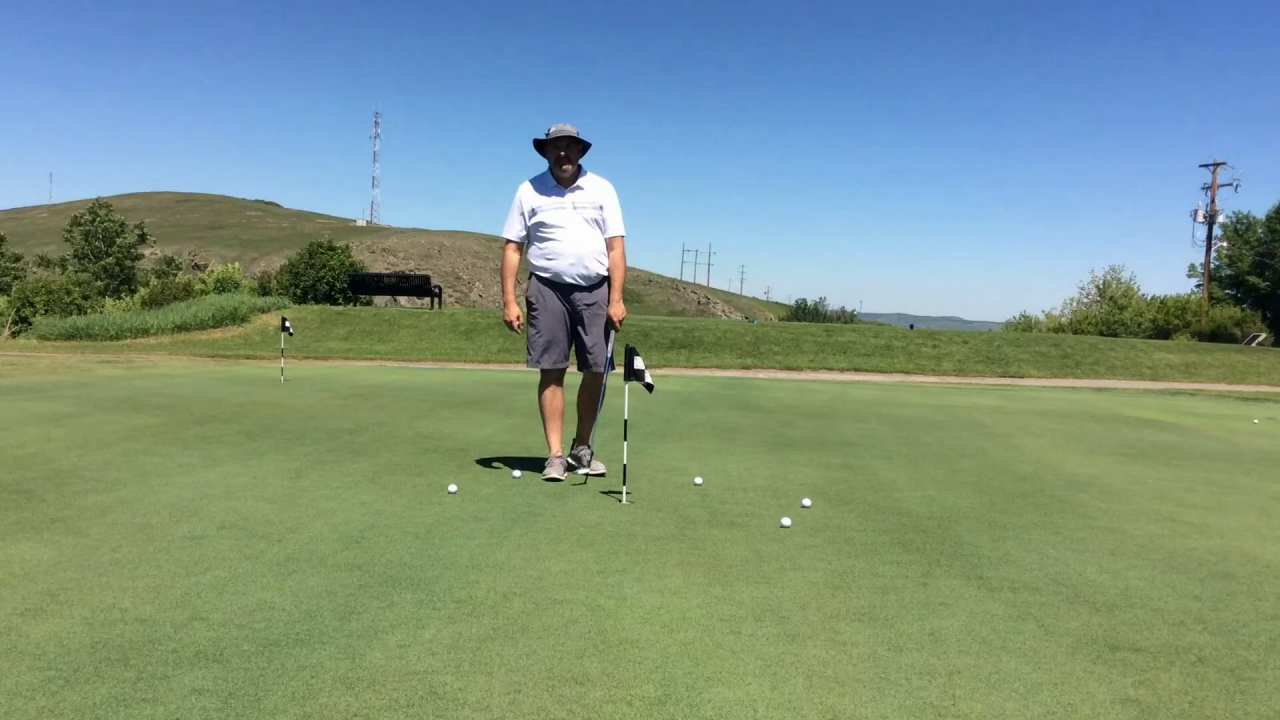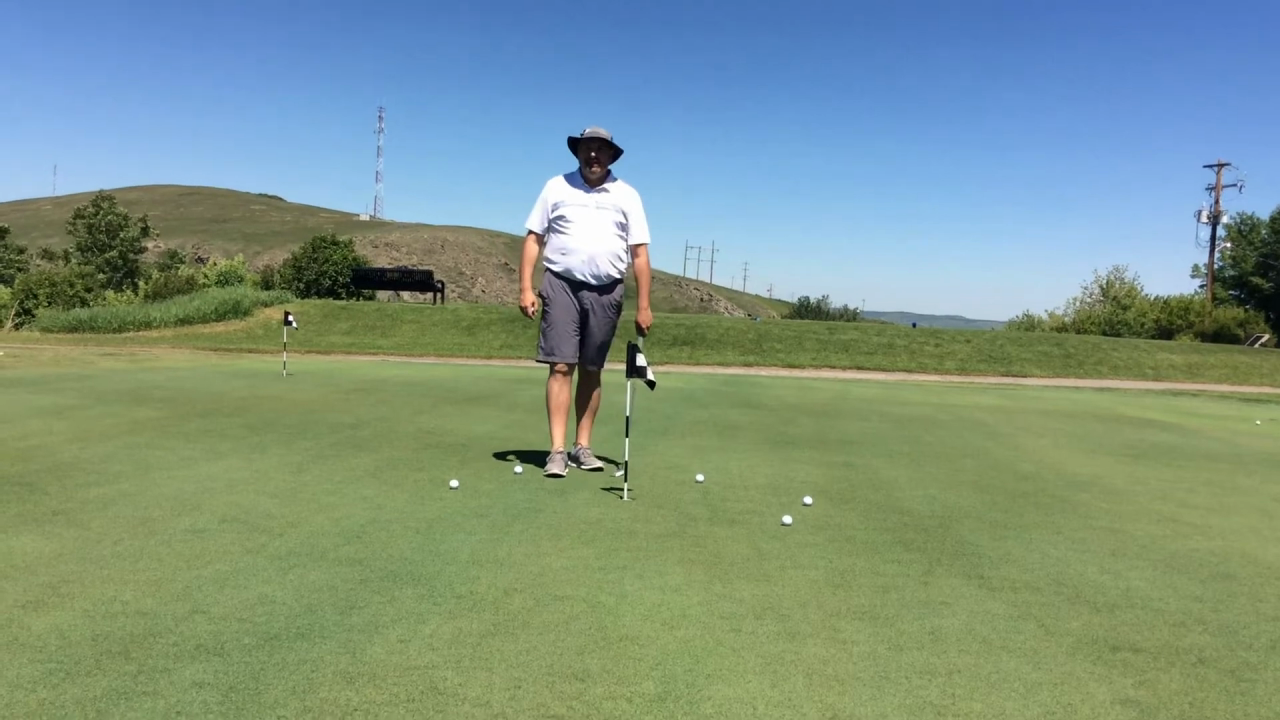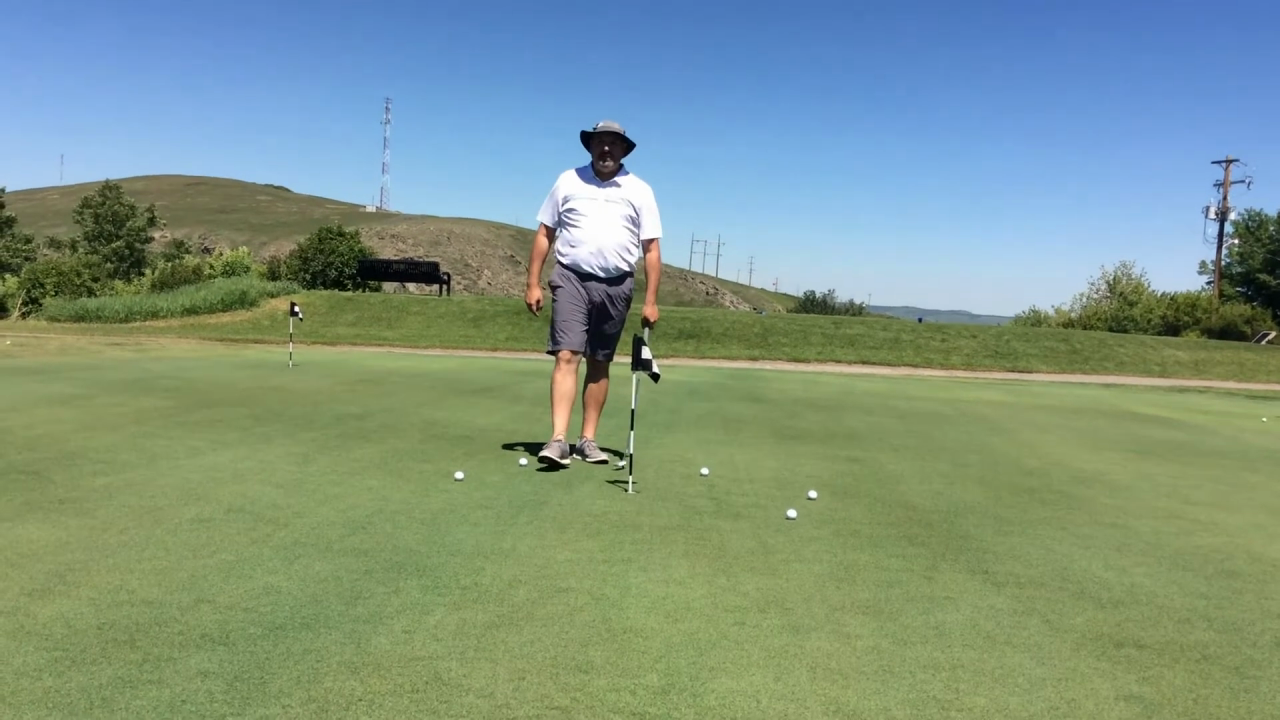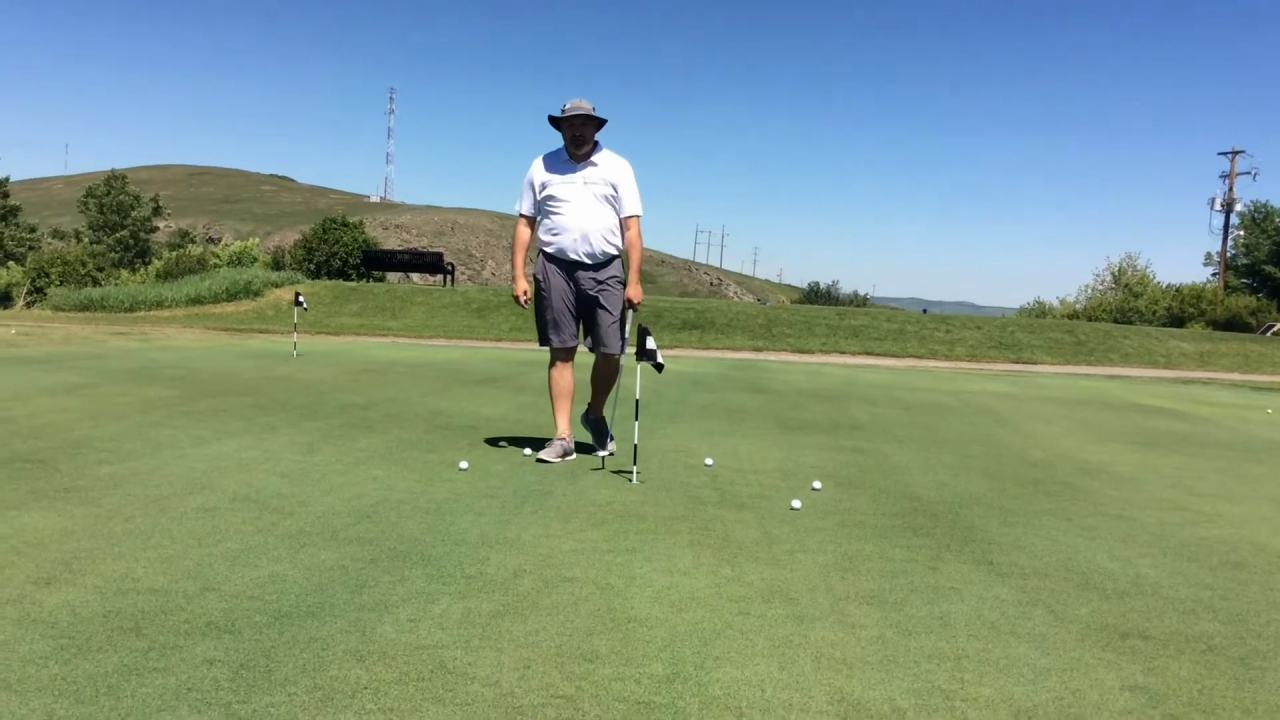
dt=0.7s
person 1, frame 1
left shoulder: (602, 189)
right shoulder: (528, 191)
left elbow: (615, 247)
right elbow: (512, 248)
left wrist: (616, 299)
right wrist: (509, 301)
left hip: (594, 291)
right hip: (548, 290)
left knee: (596, 370)
right knee: (551, 372)
left ankle: (582, 445)
right ankle: (556, 455)
person 1, frame 2
left shoulder: (627, 195)
right shoulder: (556, 187)
left elbow: (639, 253)
right elbow: (533, 239)
left wrist: (643, 305)
right wrist: (526, 288)
left hip: (606, 292)
right hip: (562, 286)
left knee: (591, 371)
right knee: (561, 367)
left ankle: (582, 446)
right ankle: (557, 450)
person 1, frame 3
left shoulder: (640, 191)
right shoulder: (567, 182)
left elbow: (651, 248)
right elbow: (544, 234)
left wrist: (651, 300)
right wrist: (533, 283)
left hip: (616, 285)
right hip: (572, 279)
left knee: (599, 364)
right knee: (566, 356)
left ankle: (587, 439)
right ankle: (558, 439)
person 1, frame 4
left shoulder: (617, 167)
right shoulder: (542, 167)
left elbow: (631, 227)
right elbow: (525, 223)
left wrist: (634, 280)
right wrist: (519, 274)
left hip: (605, 270)
right hip: (557, 268)
left knee: (609, 353)
right knee: (561, 353)
left ankle: (595, 413)
right ankle: (563, 437)
